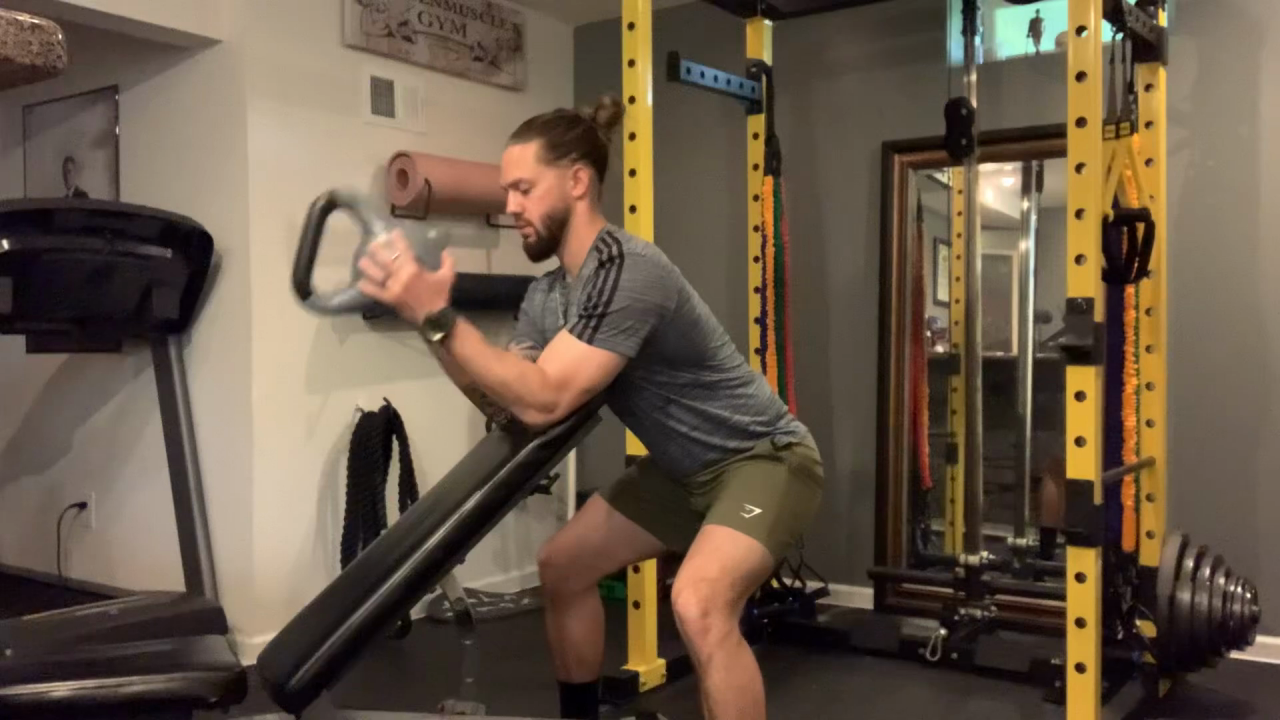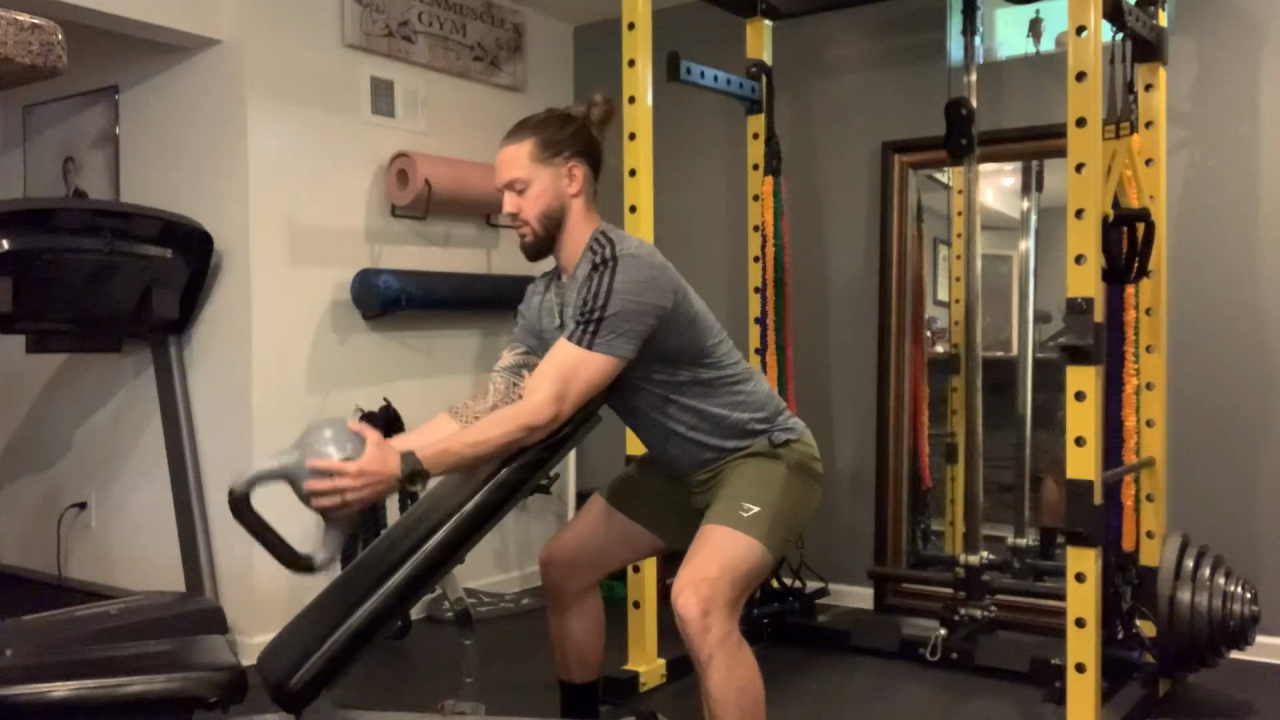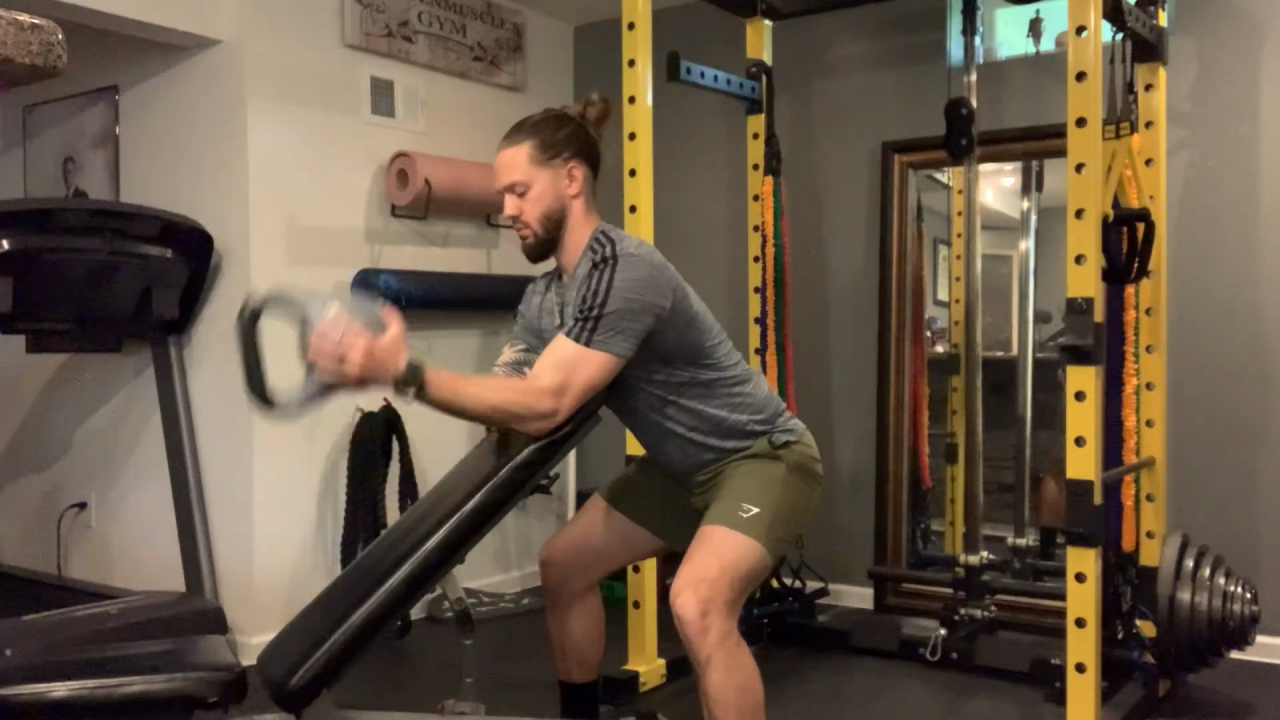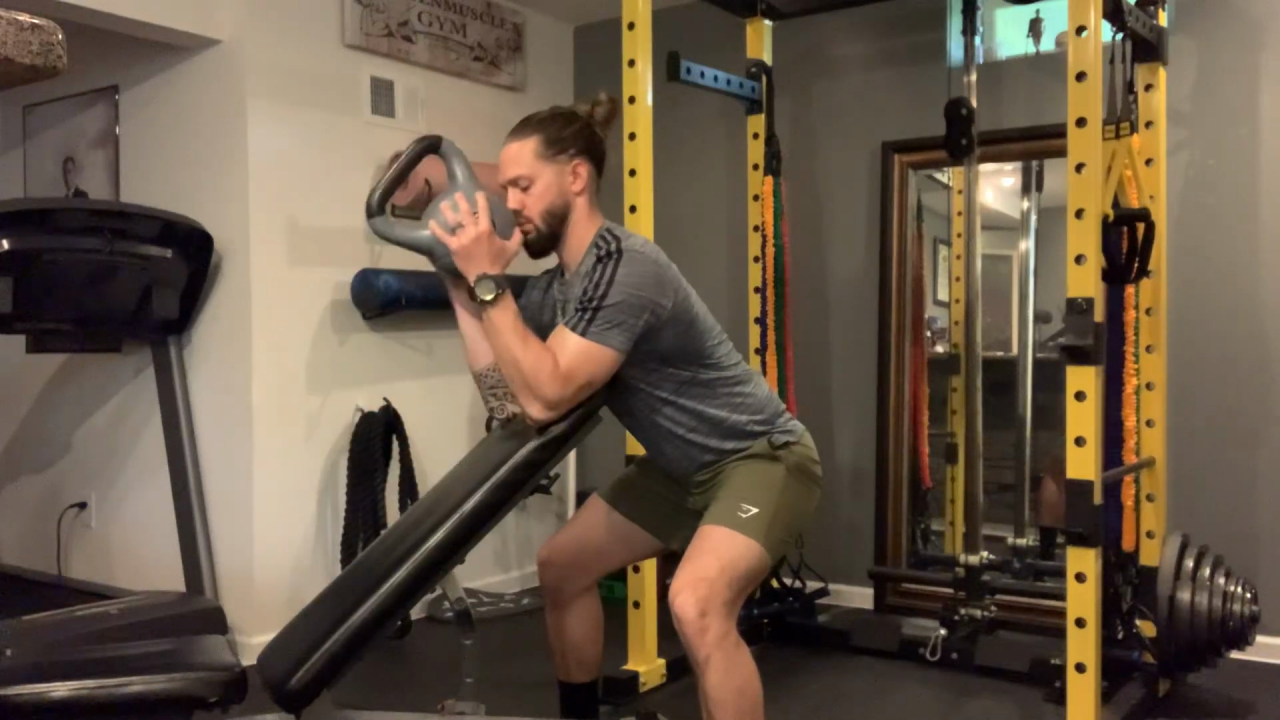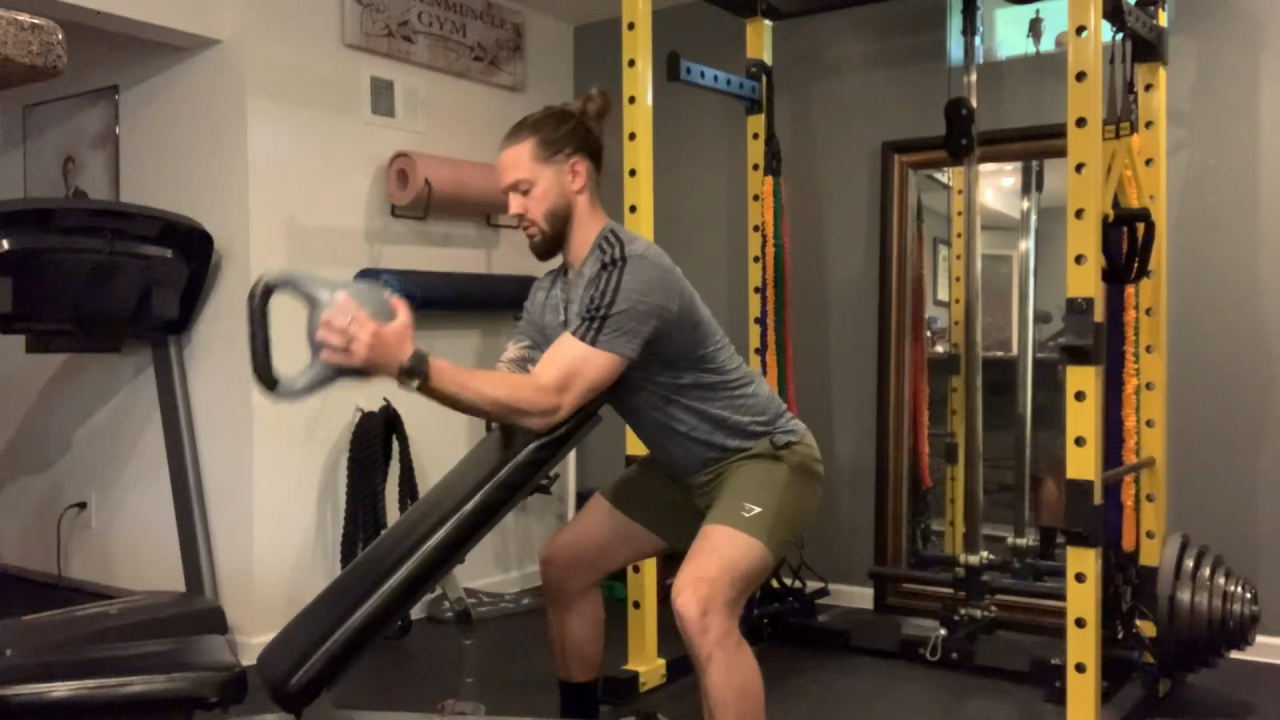
dt=0.7s
person 1, frame 1
left shoulder: (629, 272)
right shoulder: (547, 296)
left elbow: (544, 401)
right elbow: (510, 399)
left wrist: (436, 319)
right wrist: (428, 316)
left hip: (763, 458)
right hip: (682, 466)
left knee: (697, 604)
right knee: (563, 566)
person 1, frame 2
left shoulder: (625, 273)
right shoulder: (544, 299)
left elbow: (539, 414)
right elbow: (496, 404)
left wrist: (402, 466)
right wrist: (389, 449)
left hip: (762, 455)
right hip: (682, 462)
left knee: (698, 603)
right knee: (563, 566)
person 1, frame 3
left shoulder: (624, 272)
right shoulder: (545, 297)
left elbow: (541, 406)
right elbow: (505, 399)
left wrist: (406, 372)
right wrist: (391, 362)
left hip: (763, 455)
right hip: (682, 464)
left knee: (698, 604)
right knee: (563, 566)
person 1, frame 4
left shoulder: (627, 269)
right shoulder: (549, 290)
left elbow: (546, 398)
right elbow: (510, 401)
left wrist: (488, 281)
right wrist: (463, 290)
left hip: (763, 456)
right hip: (681, 465)
left knee: (697, 604)
right knee: (561, 566)
person 1, frame 5
left shoulder: (631, 274)
right shoulder: (551, 295)
left elbow: (544, 403)
right elbow: (506, 392)
left wrist: (409, 361)
right wrist: (391, 354)
left hip: (763, 456)
right hip: (683, 464)
left knee: (698, 604)
right knee: (564, 566)
